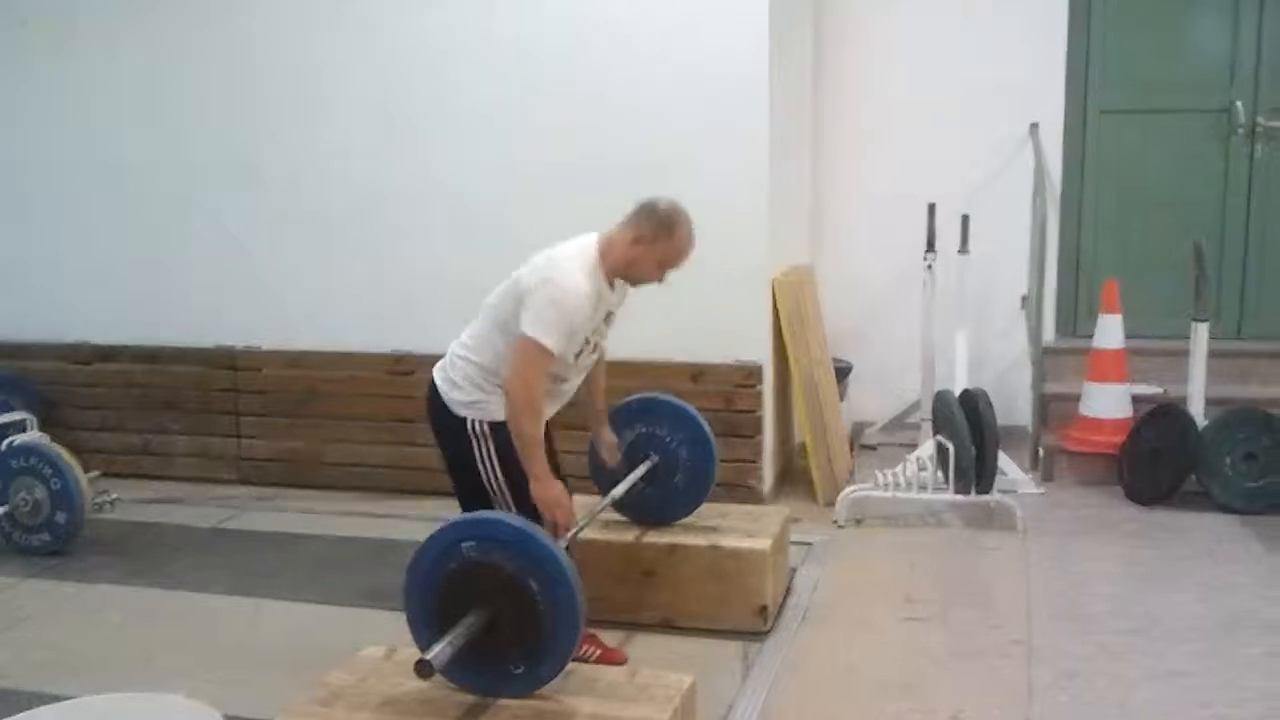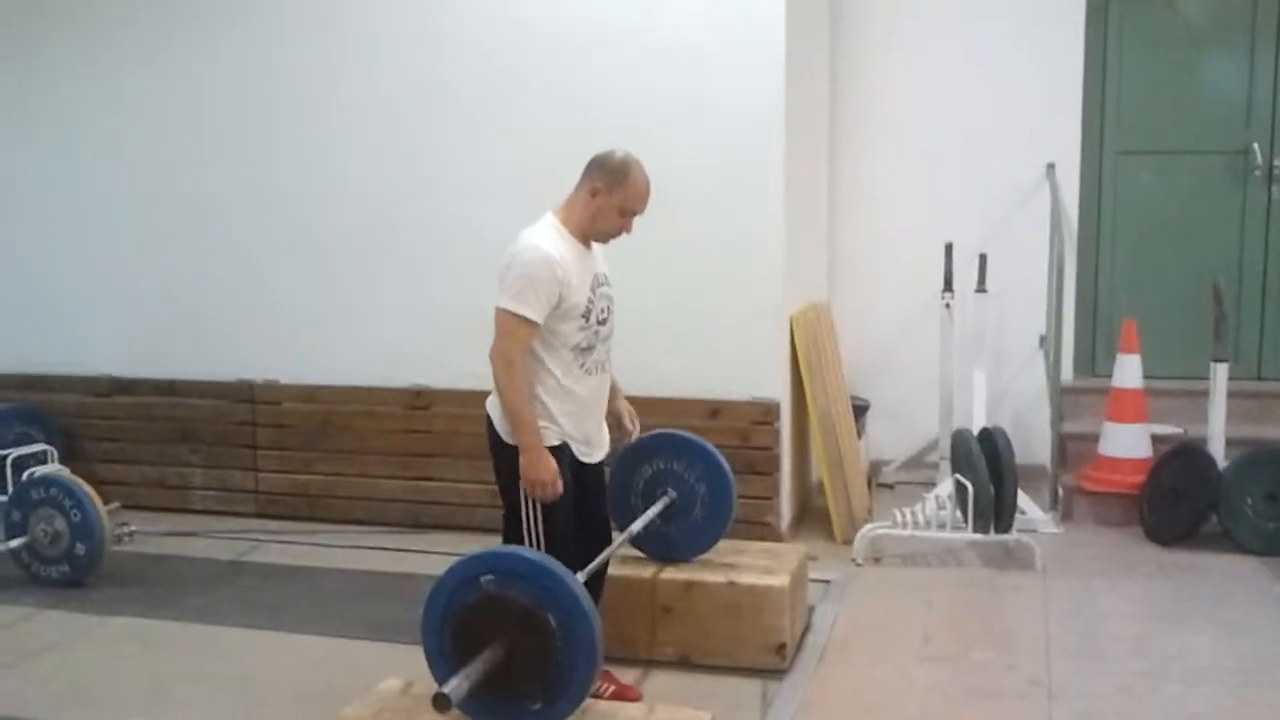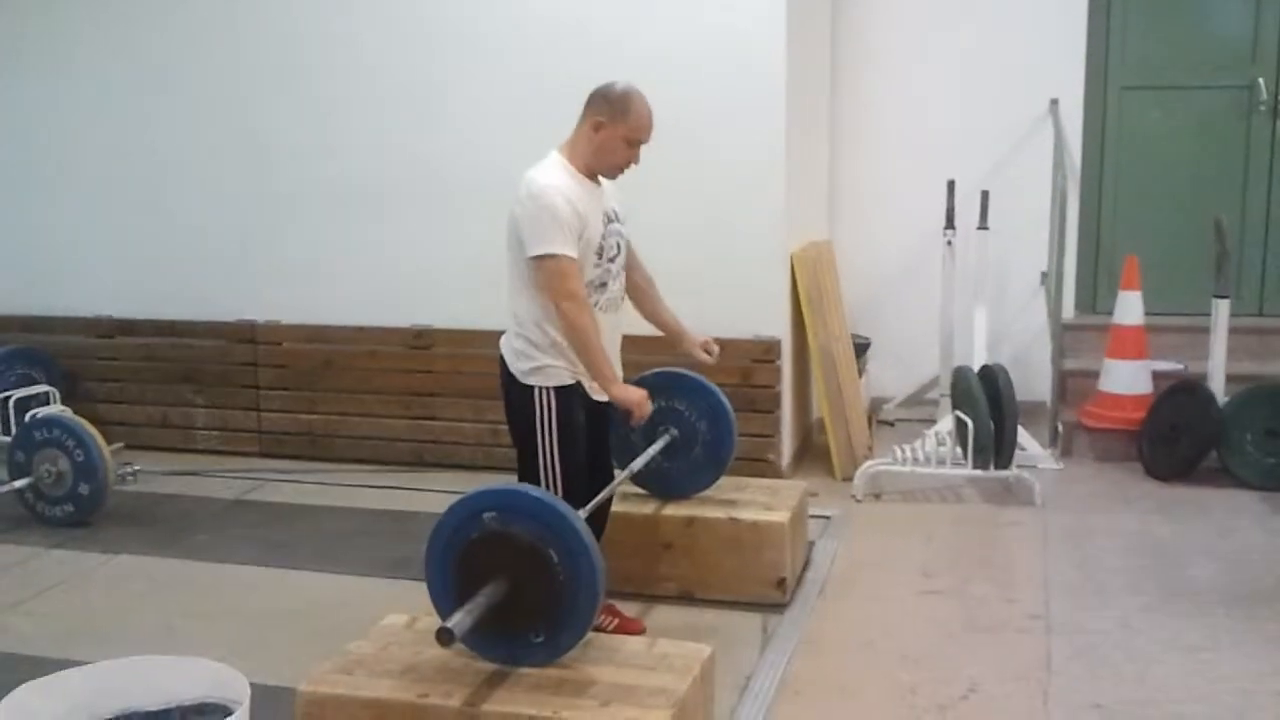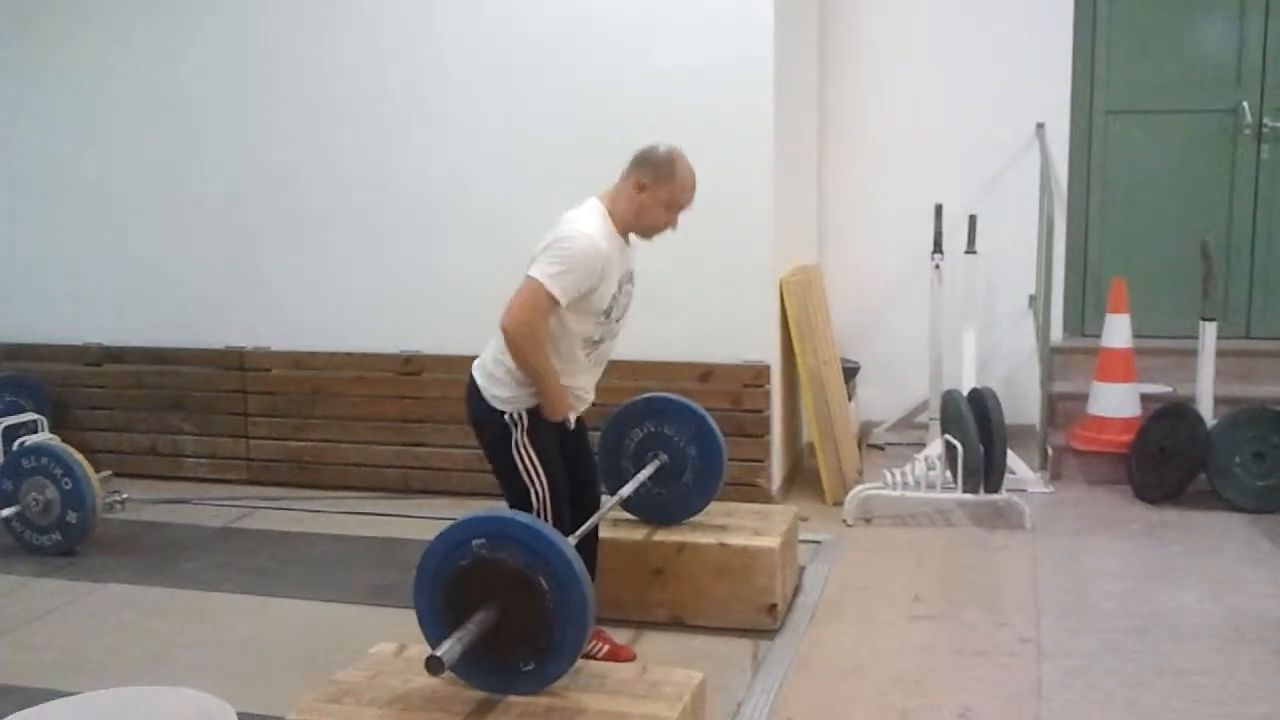
dt=1s
person 1, frame 1
left shoulder: (611, 274)
right shoulder: (567, 284)
left elbow: (591, 351)
right elbow: (521, 384)
left wrist: (600, 424)
right wrist: (541, 478)
left hip: (505, 401)
right hip: (471, 405)
left knee: (553, 519)
person 1, frame 2
left shoulder: (588, 252)
right shoulder: (540, 254)
right elbow: (506, 356)
left wrist: (614, 398)
right wrist: (532, 450)
left hip: (583, 437)
right hip: (538, 441)
left knee: (591, 553)
person 1, frame 3
left shoulder: (596, 188)
right shoulder: (549, 192)
left elbow: (629, 272)
right elbow: (569, 301)
left wrist: (682, 334)
right wrist: (616, 386)
left hip: (585, 375)
right hip: (546, 377)
left knee: (595, 494)
right knee: (555, 504)
person 1, frame 4
left shoulder: (614, 238)
right shoulder: (585, 240)
right elbow: (518, 323)
left wrist: (564, 396)
right wrist: (553, 396)
left hip: (553, 401)
right hip: (512, 402)
left knee: (583, 514)
right knee: (546, 527)
